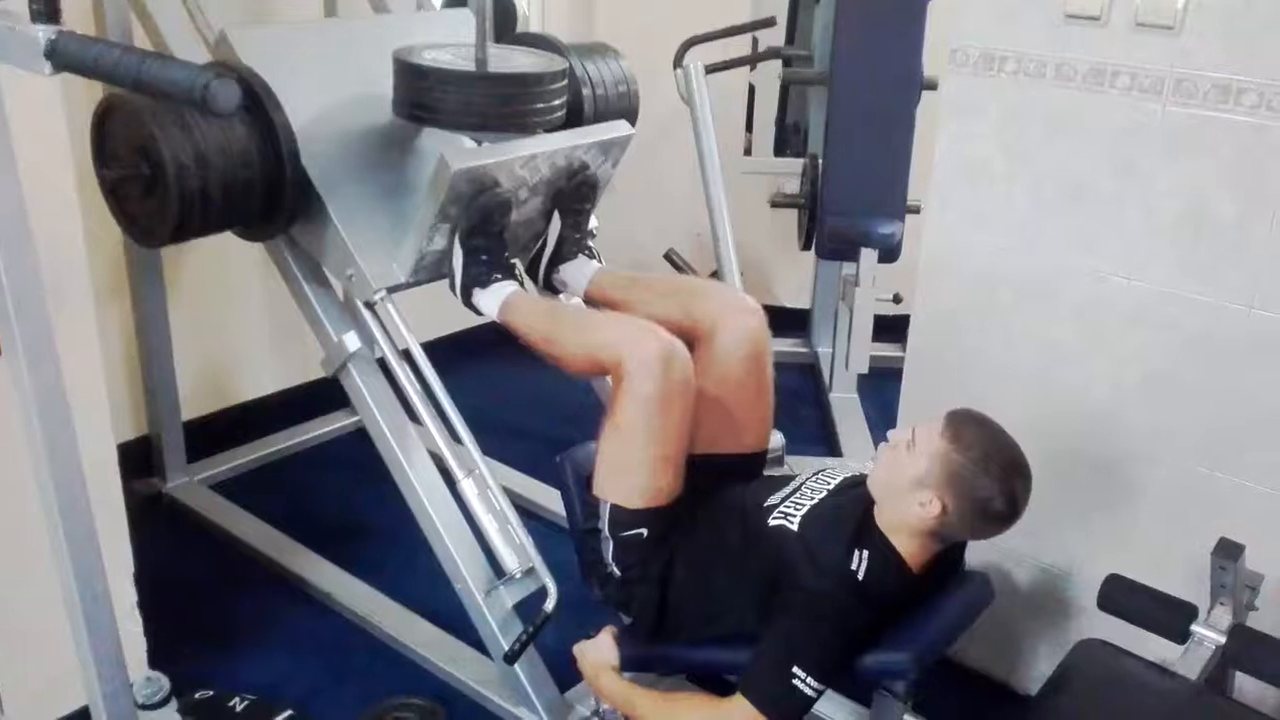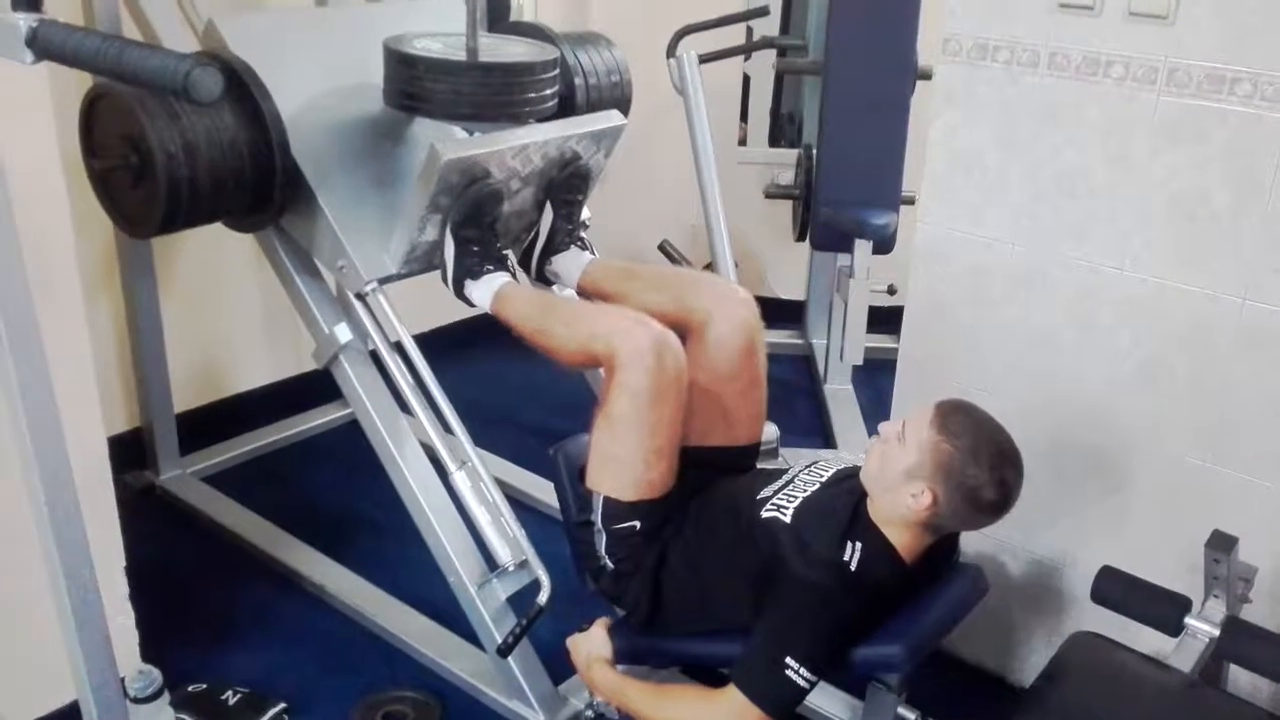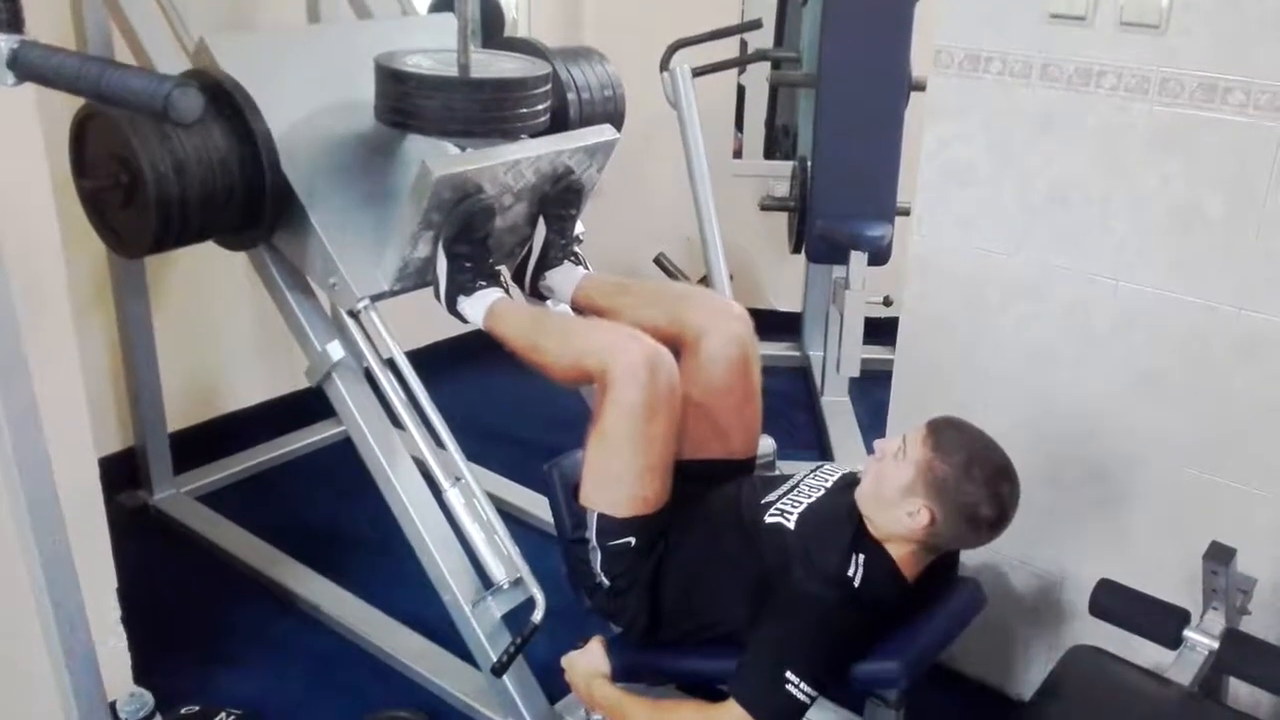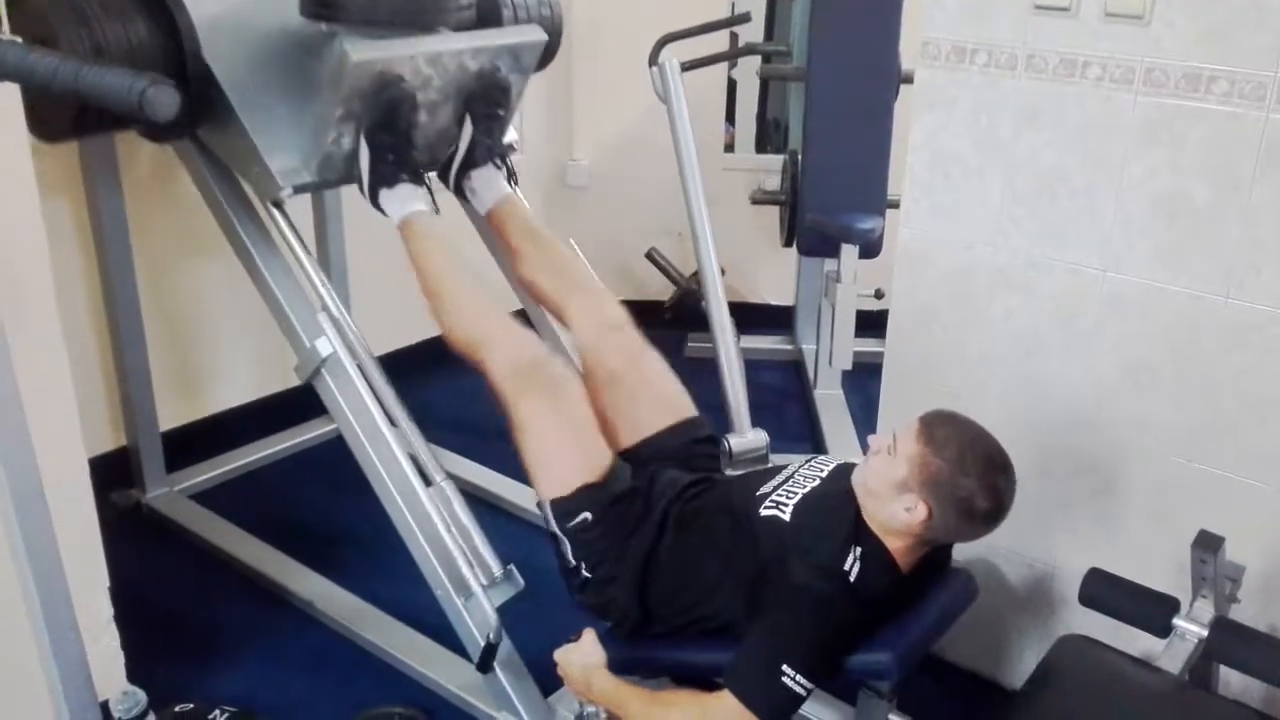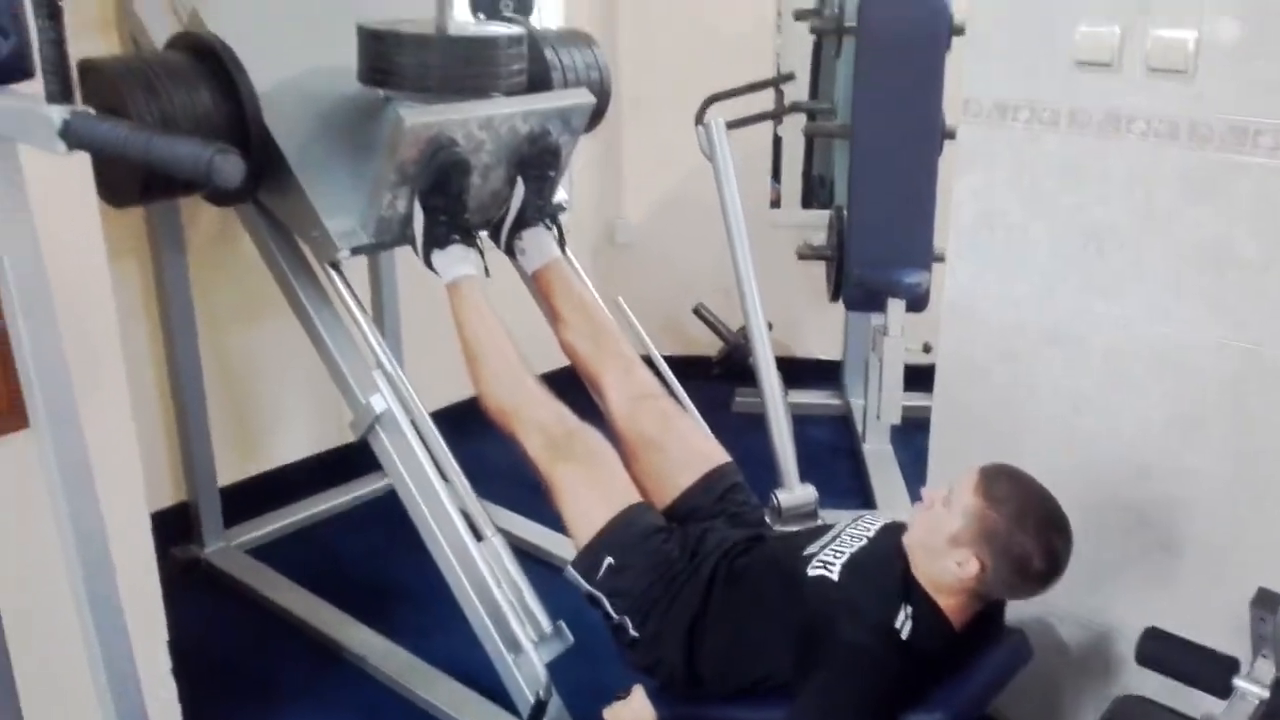
dt=1s
person 1, frame 1
left shoulder: (837, 596)
right shoulder: (930, 538)
left hip: (648, 567)
right hip: (720, 506)
left knee: (651, 352)
right knee: (735, 318)
left ankle: (496, 293)
right ankle: (573, 271)
person 1, frame 2
left shoulder: (830, 587)
right shoulder: (924, 528)
left hip: (641, 560)
right hip: (716, 496)
left knee: (644, 344)
right knee: (727, 309)
left ankle: (488, 284)
right ankle: (566, 261)
person 1, frame 3
left shoulder: (829, 601)
right shoulder: (919, 542)
left hip: (635, 575)
right hip: (710, 504)
left knee: (636, 359)
right knee: (721, 325)
left ankle: (480, 300)
right ankle: (558, 275)
person 1, frame 4
left shoulder: (827, 592)
right shoulder: (909, 522)
left hip: (630, 559)
right hip: (695, 497)
left knee: (527, 360)
right knee: (599, 319)
left ankle: (407, 200)
right ankle: (486, 181)
person 1, frame 5
left shoulder: (874, 648)
right shoulder: (960, 584)
left hip: (674, 612)
right hip: (741, 552)
left knee: (558, 435)
right knee: (630, 386)
left ankle: (456, 261)
right ankle: (532, 238)
